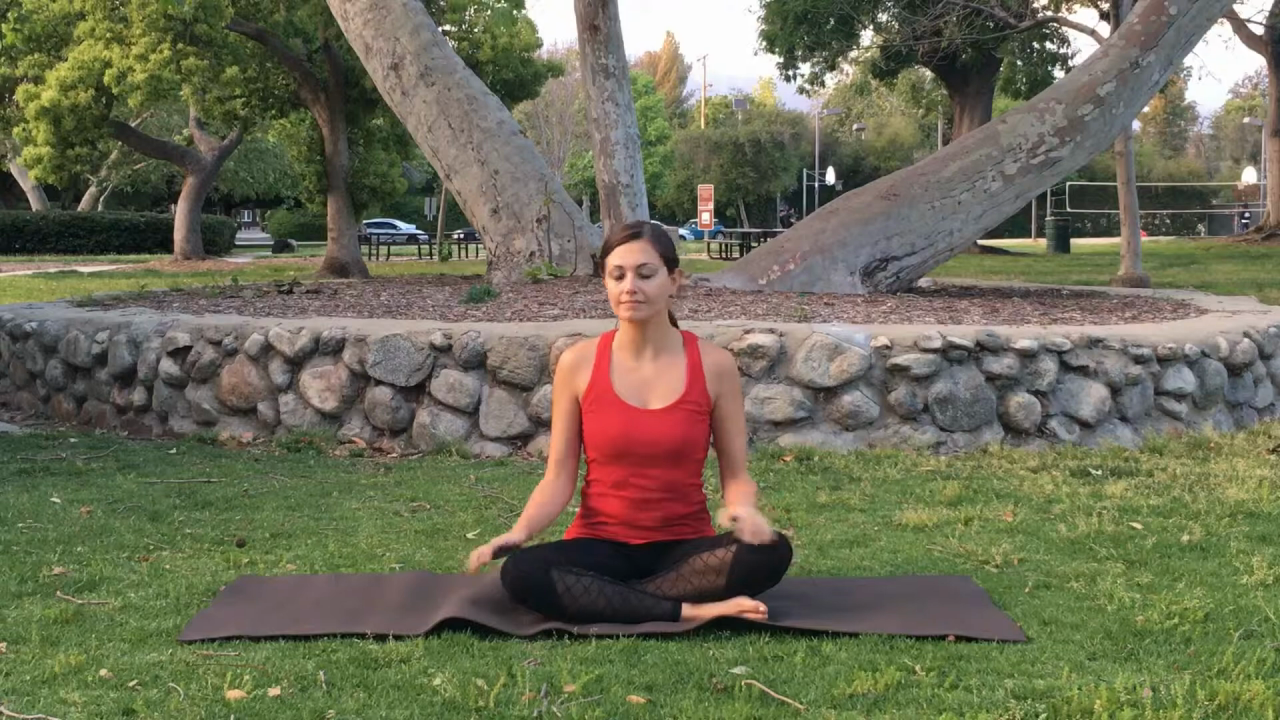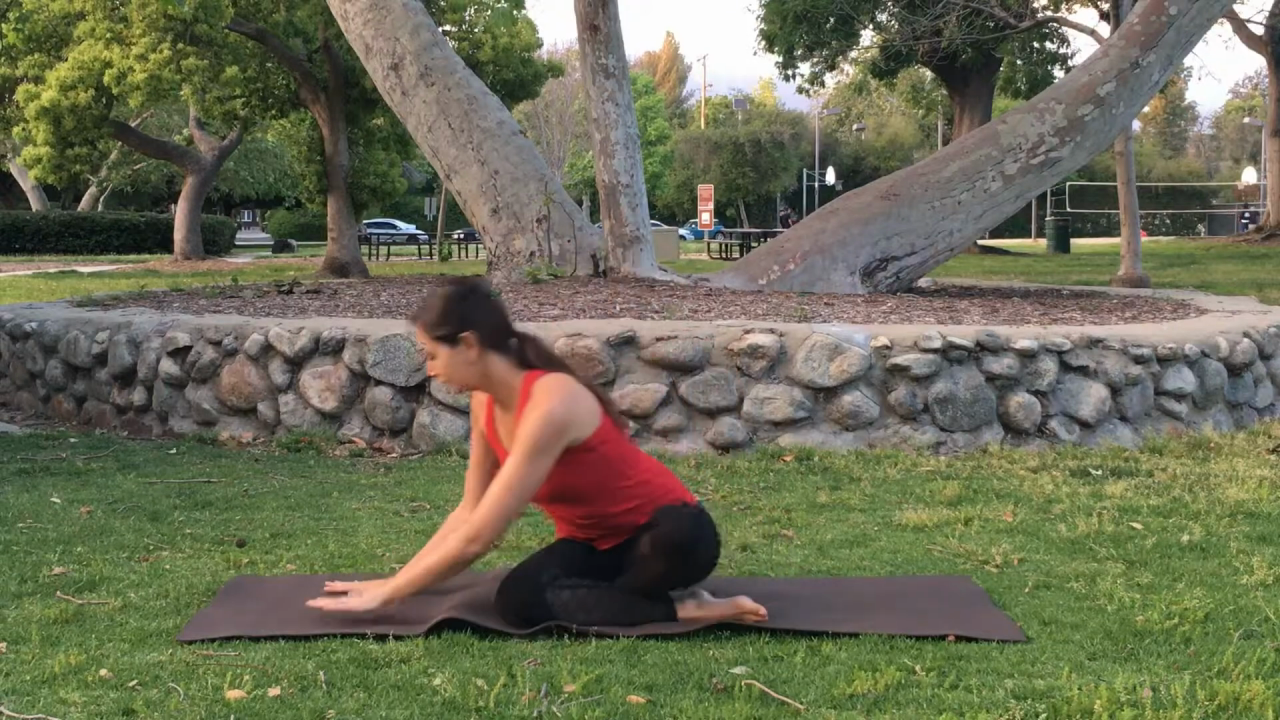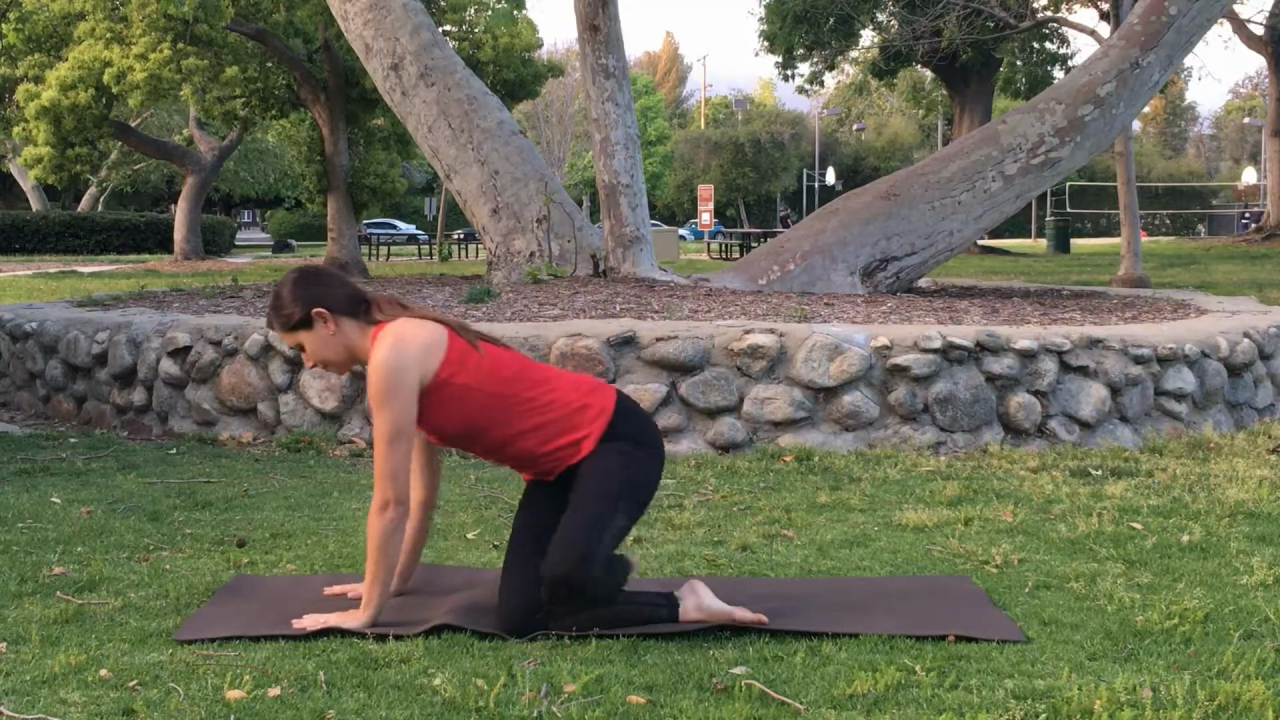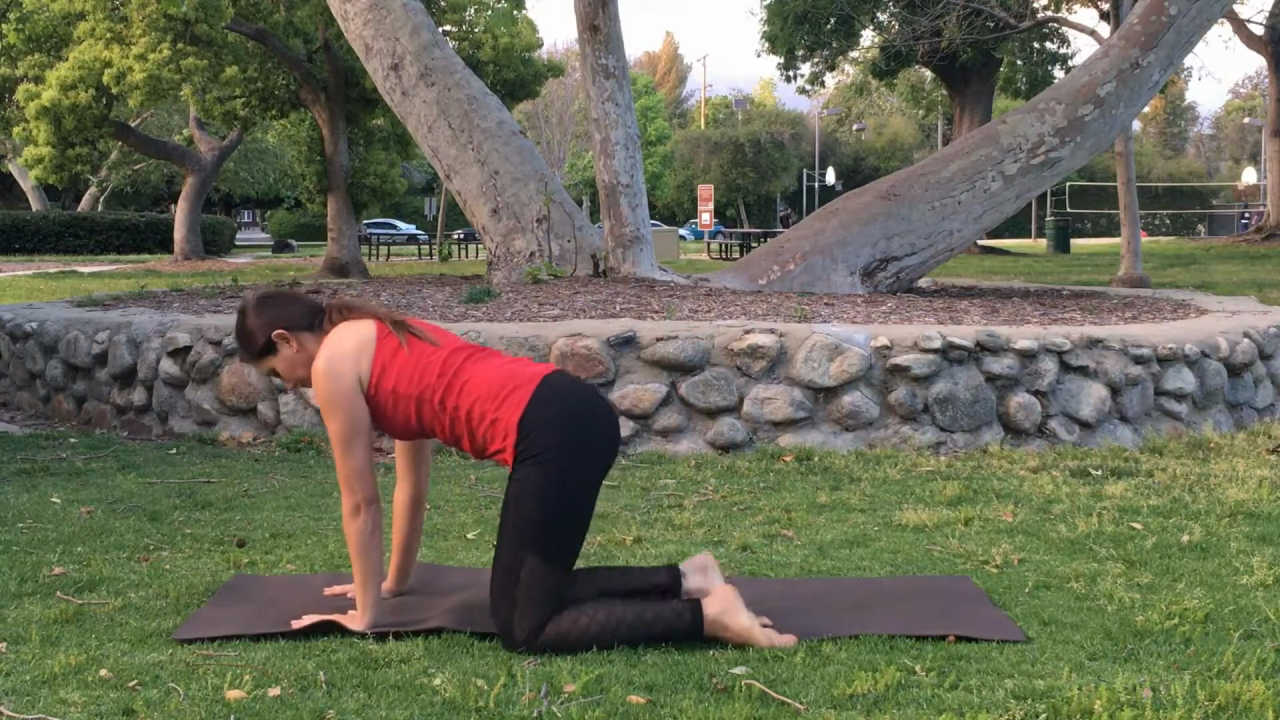
dt=0.7s
person 1, frame 1
left shoulder: (714, 365)
right shoulder: (578, 363)
left elbow: (736, 475)
right elbow: (559, 476)
left wrist: (744, 507)
right wrist: (519, 531)
left hip: (683, 546)
right hip: (600, 545)
left knee: (769, 552)
right knee: (521, 572)
left ankle: (595, 598)
right ankle: (690, 611)
person 1, frame 2
left shoulder: (552, 403)
right shoulder: (488, 401)
left elbow: (478, 538)
right elbow: (470, 510)
left wrist: (383, 595)
right wrist: (400, 579)
left hip: (662, 529)
right hip: (593, 539)
left knee: (680, 535)
right knee: (518, 599)
right ankle: (677, 609)
person 1, frame 3
left shoulder: (392, 353)
right shoulder: (403, 344)
left elbow: (392, 502)
right elbow: (422, 488)
left wrist: (366, 612)
right wrist: (394, 579)
left hip: (615, 439)
right hip: (558, 464)
left knee: (568, 572)
right knee: (518, 619)
left ankle: (636, 584)
right ankle: (682, 607)
person 1, frame 4
left shoulder: (333, 362)
right shoulder: (387, 341)
left elbow: (360, 503)
right elbow: (411, 483)
left wrist: (366, 612)
right wrist: (392, 581)
left hip: (553, 429)
right hip: (580, 408)
left knee: (524, 630)
right knee: (530, 588)
left ankle: (706, 612)
right ankle: (684, 580)
